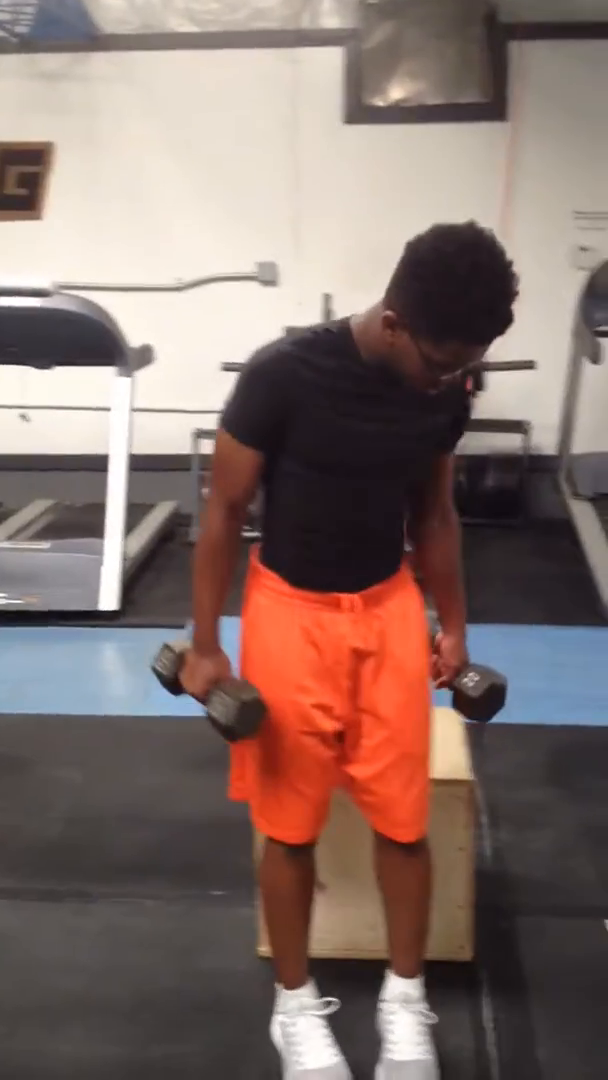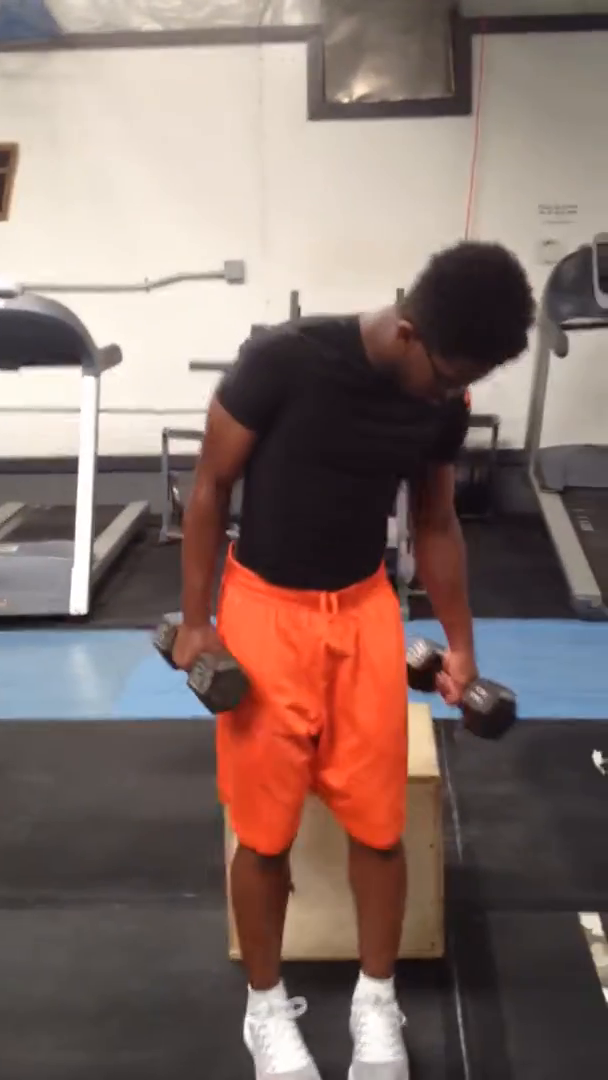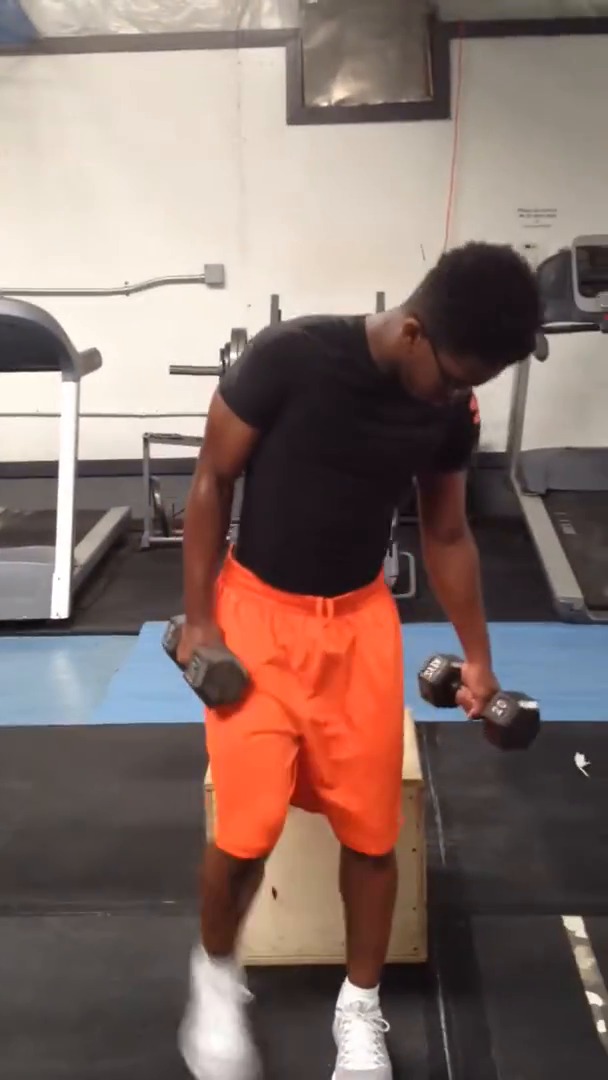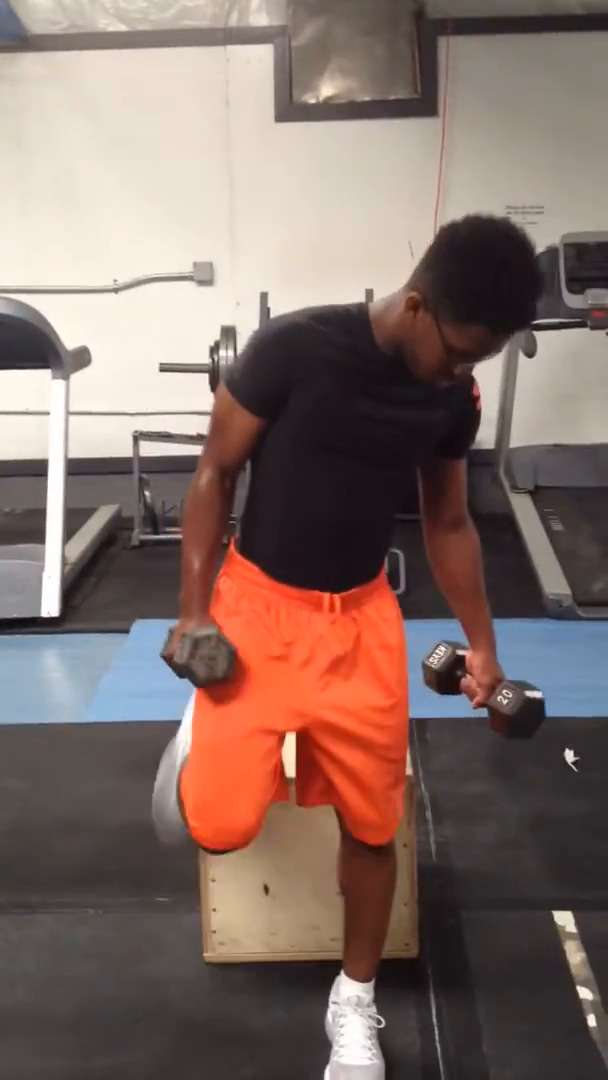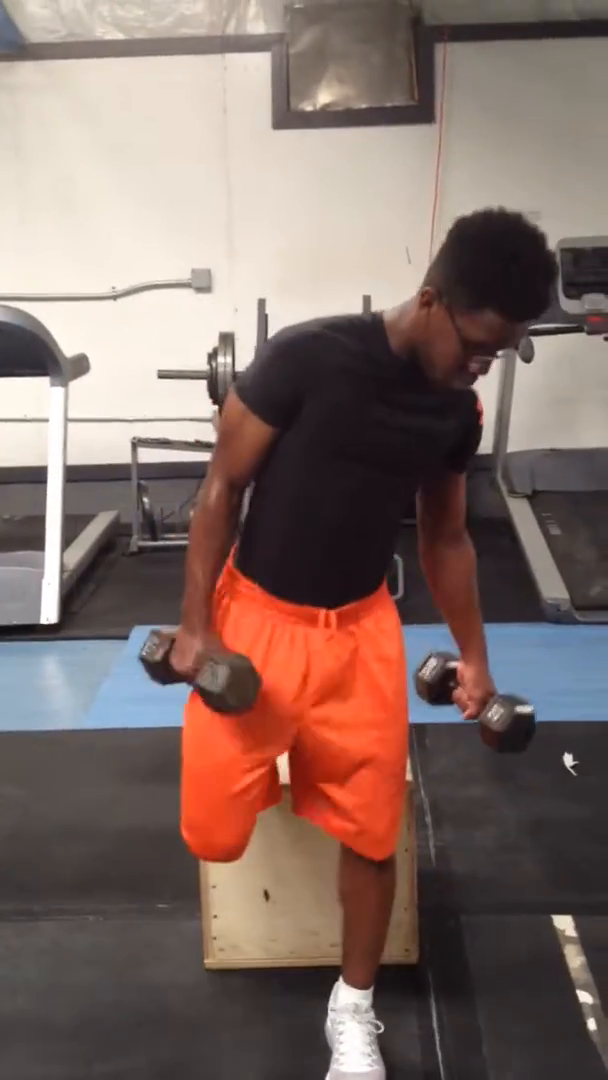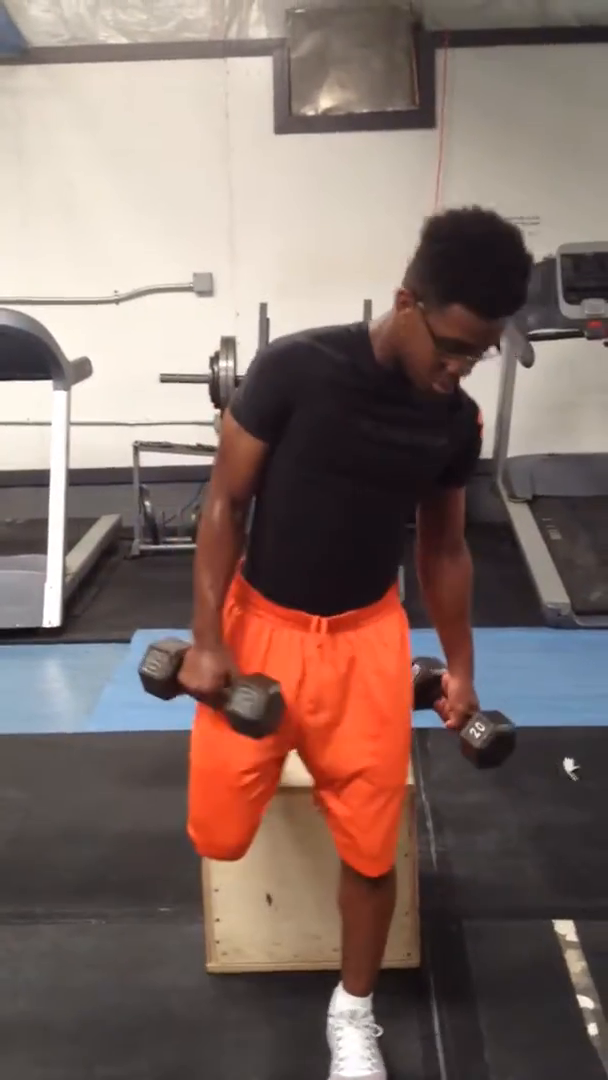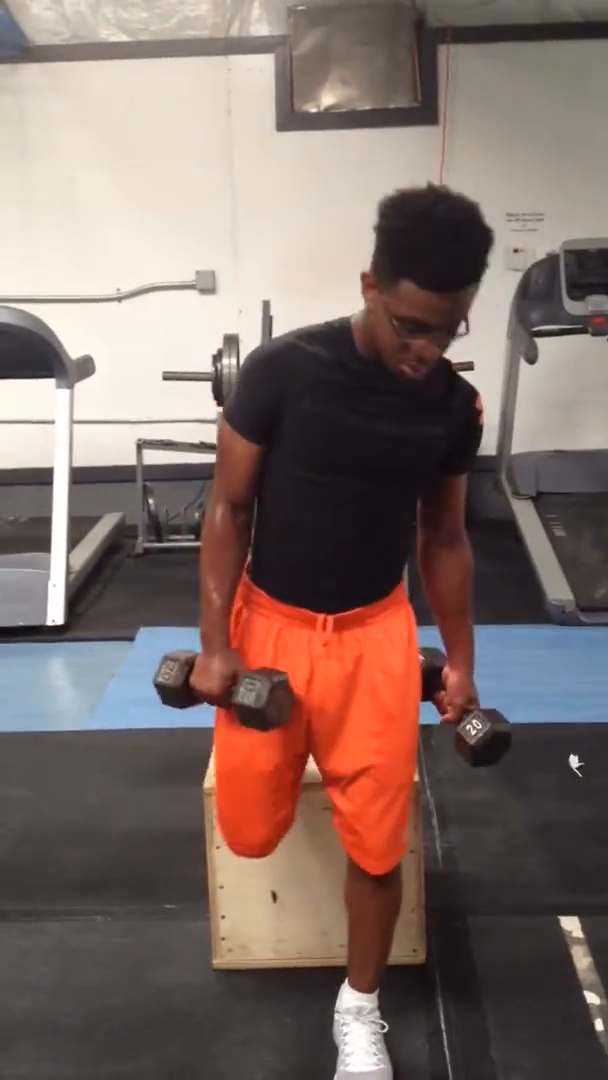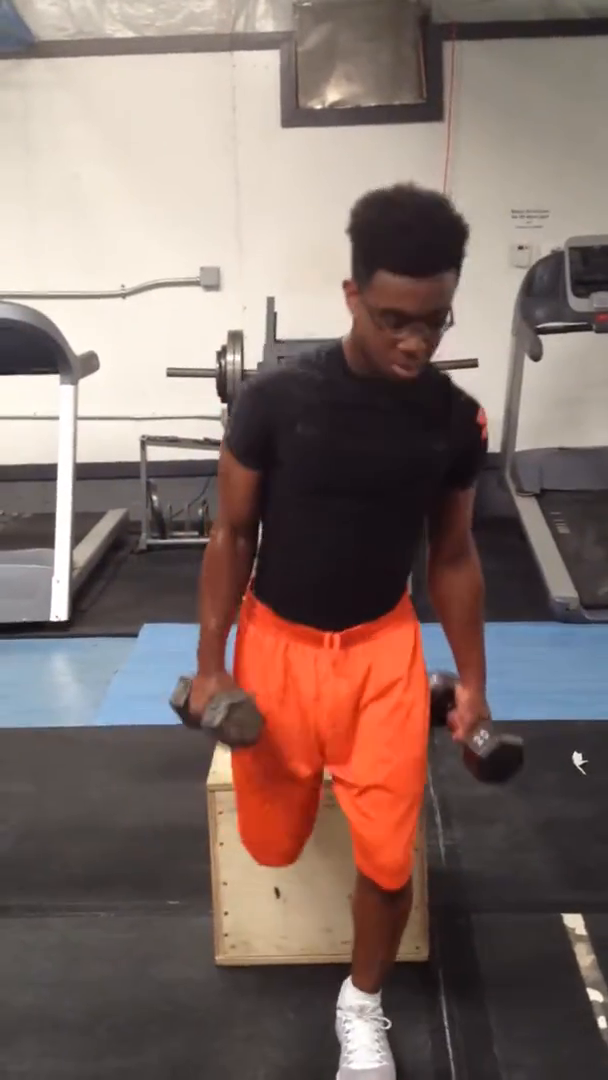
dt=0.2s
person 1, frame 1
left shoulder: (445, 392)
right shoulder: (283, 375)
right elbow: (222, 511)
left wrist: (453, 627)
right wrist: (204, 643)
left hip: (391, 610)
right hip: (291, 614)
left knee: (403, 819)
right knee: (291, 824)
left ankle: (404, 1001)
right ankle: (297, 1005)
person 1, frame 2
left shoulder: (441, 407)
right shoulder: (282, 360)
left elbow: (436, 525)
right elbow: (211, 487)
left wrist: (460, 645)
right wrist: (196, 619)
left hip: (364, 611)
right hip: (264, 609)
left knee: (377, 821)
right knee: (267, 829)
left ankle: (376, 1001)
right ankle: (266, 1006)
person 1, frame 3
left shoulder: (450, 411)
right shoulder: (287, 357)
left elbow: (446, 535)
right elbow: (212, 482)
left wrist: (478, 657)
right wrist: (198, 617)
left hip: (361, 620)
right hip: (258, 610)
left knee: (369, 830)
right knee: (245, 830)
left ankle: (361, 1007)
right ankle: (215, 973)
person 1, frame 4
left shoulder: (452, 400)
right shoulder: (293, 347)
left elbow: (449, 524)
right elbow: (214, 474)
left wrist: (482, 646)
right wrist: (193, 607)
left hip: (363, 615)
right hip: (259, 600)
left knee: (371, 821)
right knee: (224, 818)
left ankle: (353, 1001)
right ankle: (201, 741)
person 1, frame 5
left shoulder: (457, 411)
right shoulder: (303, 356)
left elbow: (446, 538)
right elbow: (222, 490)
left wrist: (474, 659)
right wrist: (196, 624)
left hip: (362, 630)
right hip: (256, 619)
left knee: (370, 835)
right knee: (215, 833)
left ankle: (352, 1008)
right ankle: (261, 747)
person 1, frame 6
left shoulder: (456, 419)
right shoulder: (293, 370)
left elbow: (445, 548)
right elbow: (225, 506)
left wrist: (462, 669)
right wrist: (207, 641)
left hip: (368, 637)
right hip: (261, 624)
left knee: (369, 846)
right knee: (222, 832)
right ankle: (281, 748)
person 1, frame 7
left shoulder: (454, 406)
right shoulder: (281, 370)
left elbow: (446, 541)
right elbow: (229, 509)
left wrist: (461, 663)
right wrist: (216, 641)
left hip: (376, 635)
right hip: (269, 625)
left knee: (377, 843)
right knee: (250, 829)
right ankle: (298, 758)
person 1, frame 8
left shoulder: (455, 419)
right shoulder: (276, 397)
left elbow: (454, 557)
right elbow: (231, 536)
left wrist: (474, 683)
right wrist: (210, 662)
left hip: (384, 650)
right hip: (279, 644)
left knee: (387, 858)
right knee: (273, 838)
left ankle: (362, 1007)
right ankle: (320, 828)
